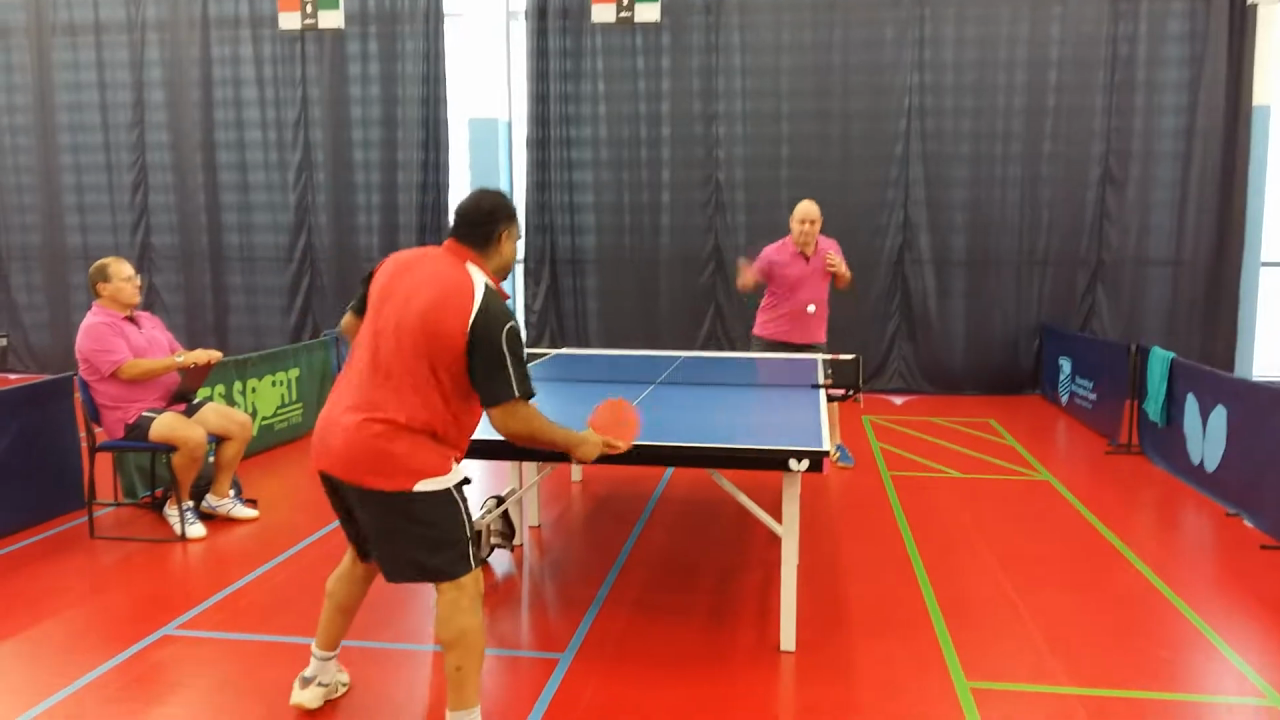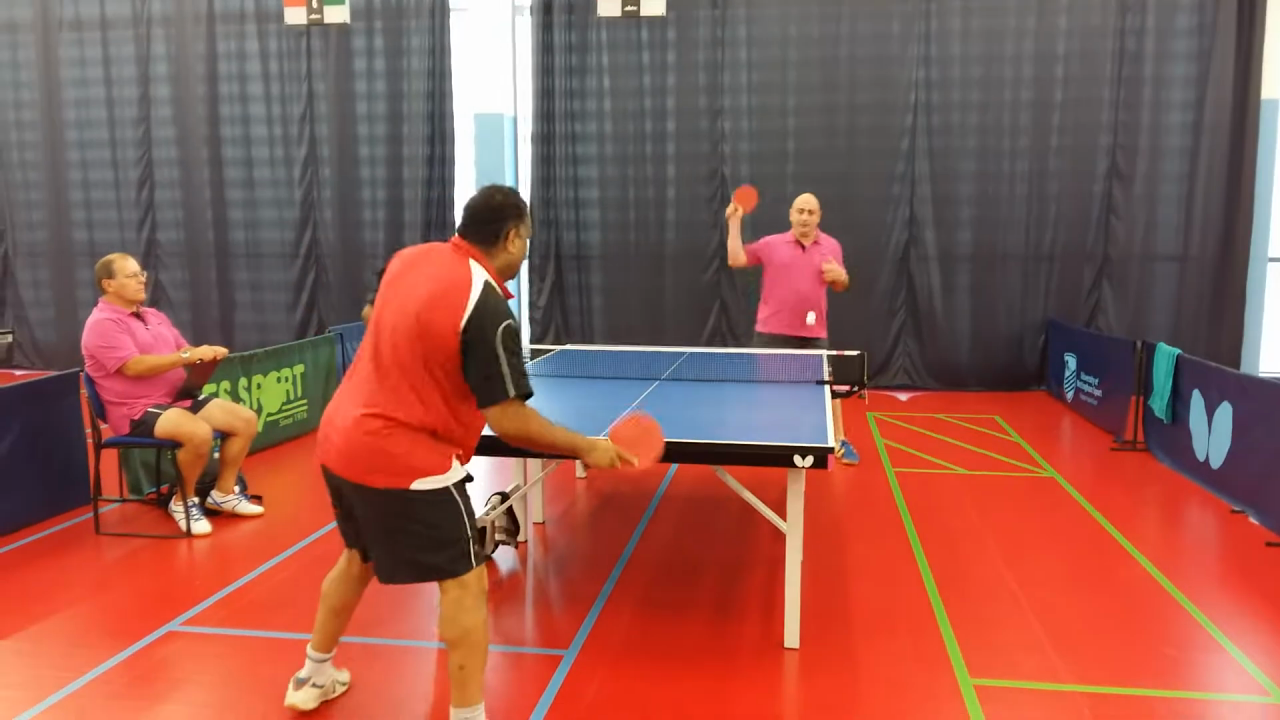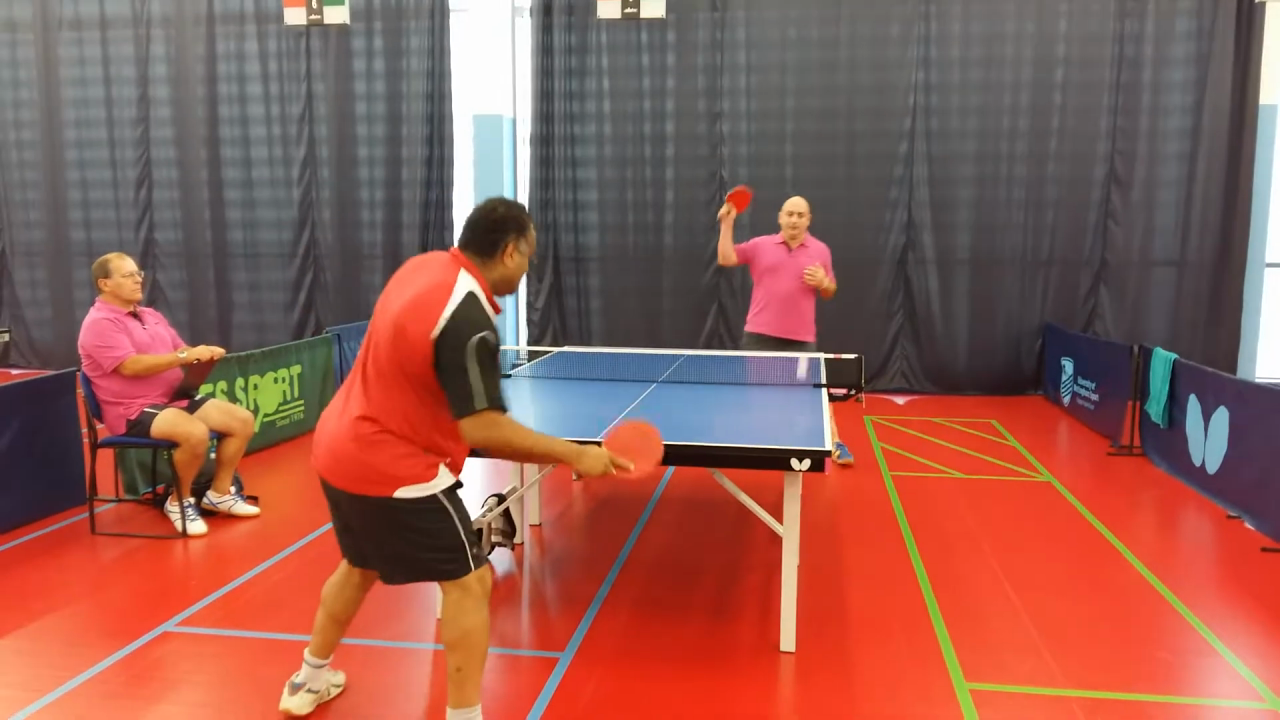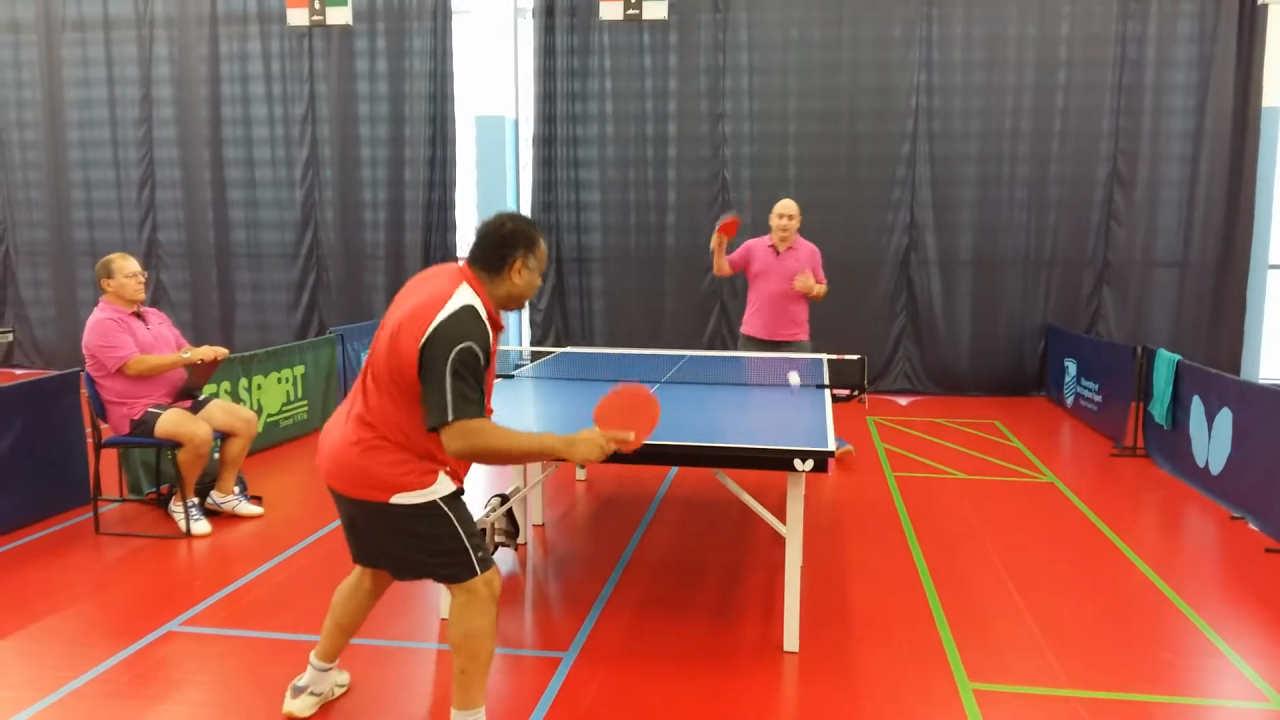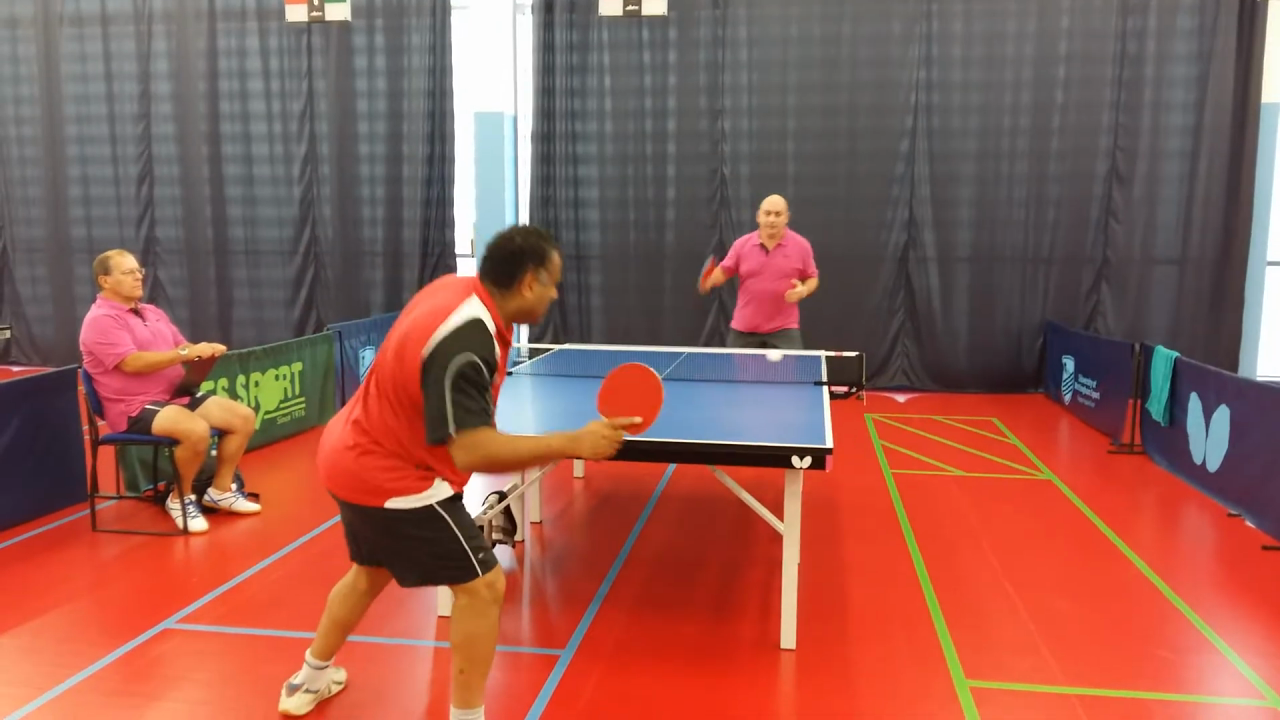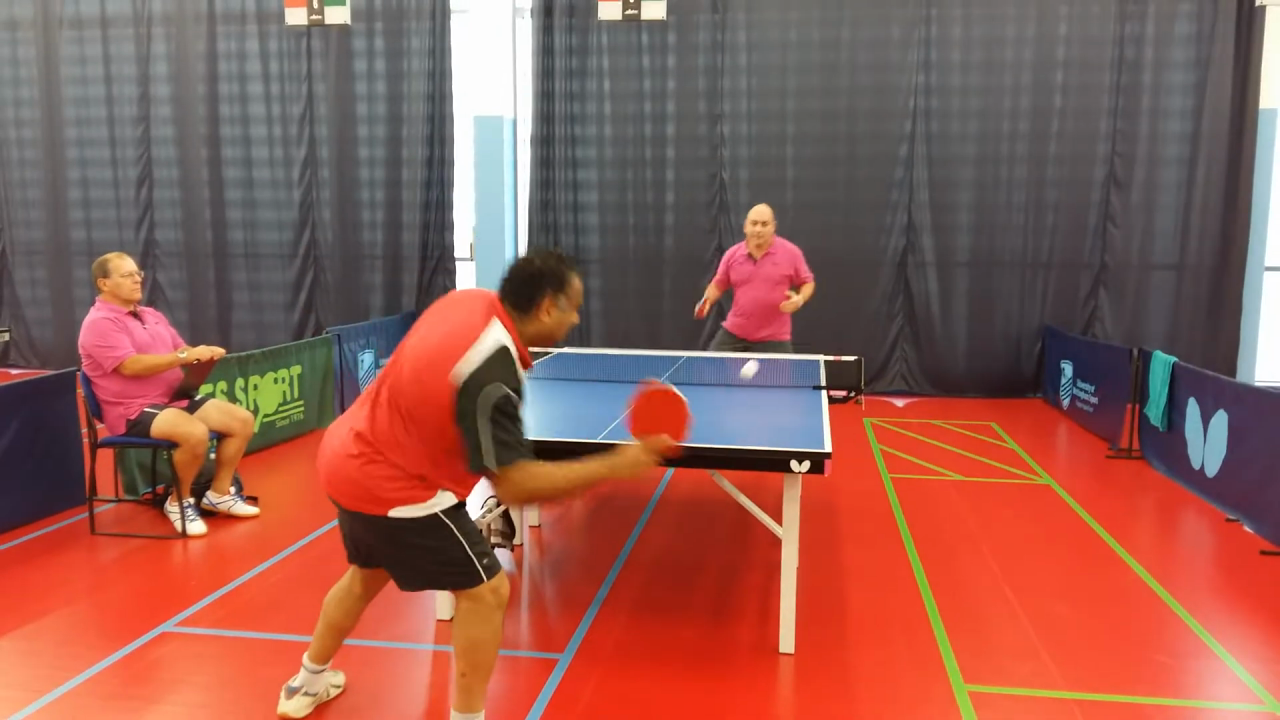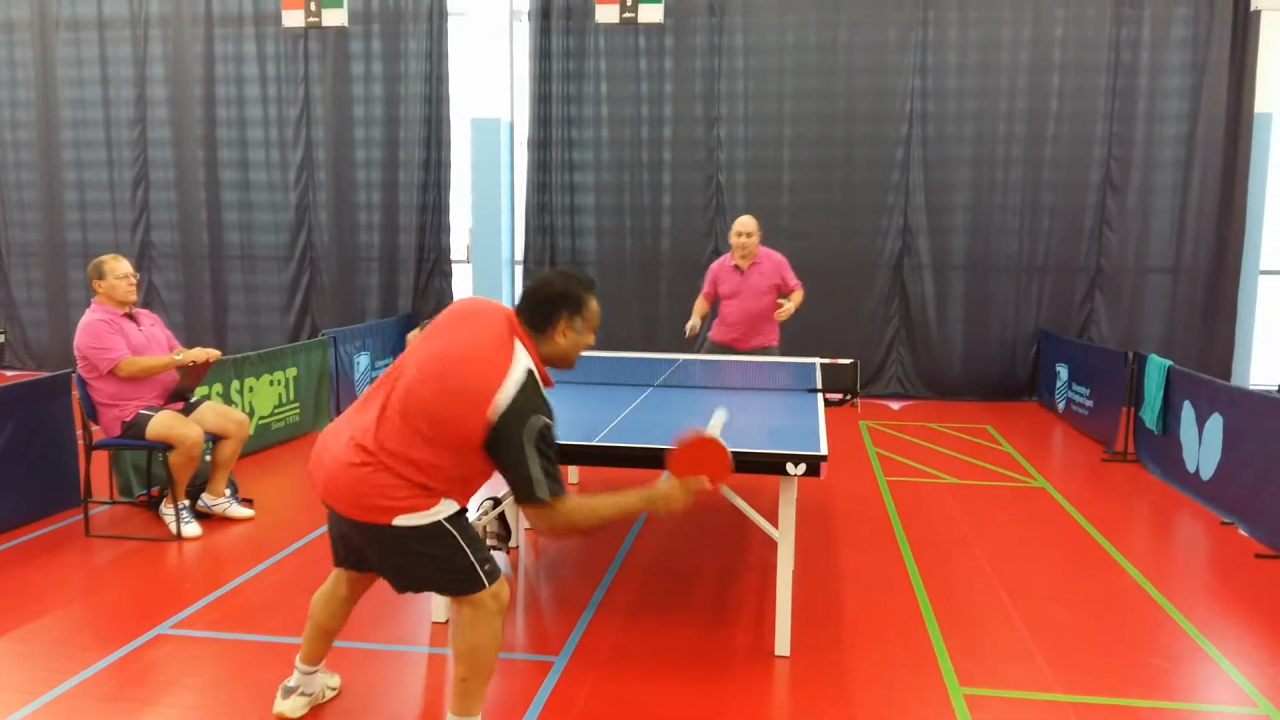
dt=0.1s
person 1, frame 1
left shoulder: (397, 264)
right shoulder: (490, 313)
left elbow: (352, 325)
right elbow: (513, 420)
right wrist: (576, 441)
left hip: (336, 445)
right hip: (405, 465)
left knee: (363, 556)
right knee: (461, 587)
left ankle: (319, 675)
person 1, frame 2
left shoulder: (411, 259)
right shoulder: (489, 312)
right elbow: (510, 420)
right wrist: (585, 447)
left hip: (343, 443)
right hip: (405, 464)
left knee: (360, 559)
right knee: (466, 582)
left ankle: (313, 675)
person 1, frame 3
left shoulder: (419, 266)
right shoulder: (471, 322)
right elbow: (484, 431)
right wrist: (575, 455)
left hip: (338, 450)
right hip: (395, 471)
left knee: (360, 566)
right knee: (470, 583)
person 1, frame 4
left shoulder: (442, 277)
right shoulder: (461, 332)
right elbow: (464, 441)
right wrist: (567, 447)
left hip: (349, 453)
right hip: (394, 475)
left knee: (374, 569)
right knee: (479, 585)
person 1, frame 5
left shoulder: (454, 288)
right shoulder: (465, 345)
right elbow: (472, 452)
right wrist: (574, 444)
left hip: (349, 456)
right hip: (391, 481)
left knee: (372, 567)
right knee: (482, 586)
left ankle: (309, 678)
person 1, frame 6
left shoulder: (468, 301)
right shoulder: (491, 375)
right elbow: (516, 485)
right wrist: (612, 466)
left hip: (344, 459)
right hip: (387, 488)
left knee: (371, 570)
right knee: (487, 594)
left ankle: (309, 682)
person 1, frame 7
left shoulder: (473, 311)
right shoulder: (522, 403)
left elbow: (415, 343)
right elbow: (552, 516)
right wrist: (649, 499)
left hip: (336, 459)
right hip: (388, 495)
left knee: (353, 571)
right knee: (487, 598)
left ankle: (301, 683)
person 2, frame 1
left shoulder: (148, 320)
right shoulder: (96, 328)
left elbow: (177, 354)
right elbow: (128, 370)
left wrist: (200, 357)
right wrist: (182, 360)
left hip: (172, 402)
right hip: (133, 415)
left knee: (241, 423)
right knee: (194, 437)
left ankle: (219, 496)
right ankle: (178, 505)
person 2, frame 2
left shoulder: (154, 316)
right shoulder: (103, 324)
left elbow: (183, 350)
right elbow: (133, 367)
left wrist: (205, 354)
right wrist: (188, 356)
left hip: (177, 398)
right hip: (138, 411)
left knee: (246, 419)
right knee: (199, 433)
left ankle: (223, 492)
right ankle: (183, 501)
person 2, frame 3
left shoulder: (152, 316)
right shoulder: (100, 323)
left elbow: (180, 350)
right elbow: (130, 366)
left wrist: (202, 354)
right wrist: (185, 356)
left hip: (174, 398)
right hip: (135, 411)
left knee: (243, 420)
right knee: (196, 433)
left ankle: (219, 493)
right ankle: (179, 501)
person 2, frame 4
left shoulder: (155, 316)
right shoulder: (103, 323)
left elbow: (183, 350)
right elbow: (134, 366)
left wrist: (206, 353)
right wrist: (188, 356)
left hip: (178, 399)
right hip: (138, 411)
left knee: (246, 420)
right knee: (199, 434)
left ankle: (223, 493)
right ankle: (183, 501)
person 2, frame 5
left shoulder: (153, 312)
right shoulder: (101, 320)
left elbow: (181, 347)
right elbow: (132, 363)
left wrist: (204, 350)
right wrist: (186, 353)
left hip: (176, 395)
right hip: (136, 408)
left knee: (244, 417)
right knee: (197, 430)
left ankle: (221, 490)
right ankle: (180, 498)
person 2, frame 6
left shoulder: (153, 316)
right shoulder: (100, 323)
left elbow: (180, 350)
right elbow: (131, 366)
left wrist: (203, 354)
right wrist: (185, 356)
left hip: (175, 398)
right hip: (135, 411)
left knee: (242, 420)
right knee: (196, 433)
left ankle: (219, 493)
right ankle: (179, 501)
person 2, frame 7
left shoulder: (148, 318)
right shoulder: (95, 325)
left elbow: (176, 352)
right elbow: (126, 368)
left wrist: (198, 355)
right wrist: (181, 358)
left hip: (171, 400)
right hip: (130, 413)
left knee: (238, 422)
right knee: (191, 436)
left ankle: (215, 496)
right ankle: (174, 504)
person 3, frame 1
left shoulder: (830, 248)
right shoulder: (774, 253)
left elbow: (843, 283)
right elbow: (745, 284)
left wrist: (843, 272)
right wrist: (746, 275)
left hip: (811, 339)
right hip: (770, 338)
left ankle: (836, 445)
person 3, frame 2
left shoulder: (831, 246)
right shoulder: (770, 245)
left elbow: (842, 284)
right elbow: (736, 260)
left wrist: (839, 277)
right wrist: (734, 224)
left hip: (813, 335)
right hip: (772, 334)
left ankle: (840, 442)
person 3, frame 3
left shoulder: (820, 250)
right shoulder: (760, 245)
left elbow: (829, 292)
right elbow: (725, 259)
left wrist: (824, 282)
right wrist: (727, 225)
left hip: (801, 338)
right hip: (760, 335)
left ankle: (835, 444)
person 3, frame 4
left shoulder: (810, 251)
right shoulder: (752, 247)
left elbow: (822, 289)
right elbow: (723, 270)
left wrist: (812, 288)
right wrist: (719, 250)
left hip: (794, 338)
right hip: (754, 335)
person 3, frame 5
left shoulder: (800, 245)
right shoulder: (742, 245)
left elbow: (812, 279)
right elbow: (722, 273)
left wrist: (803, 290)
right wrist: (708, 281)
left hip: (783, 329)
right hip: (744, 328)
person 3, frame 6
left shoulder: (791, 253)
right shoulder: (732, 255)
left elbow: (808, 283)
right elbow: (717, 285)
left wrist: (800, 298)
right wrist: (706, 301)
left hip: (774, 338)
right hip: (734, 333)
person 3, frame 7
left shoulder: (777, 262)
right shoulder: (717, 267)
left elbow: (796, 290)
right elbow: (705, 299)
left wrist: (791, 306)
right wrist: (696, 318)
left hip: (762, 345)
right hip: (722, 342)
